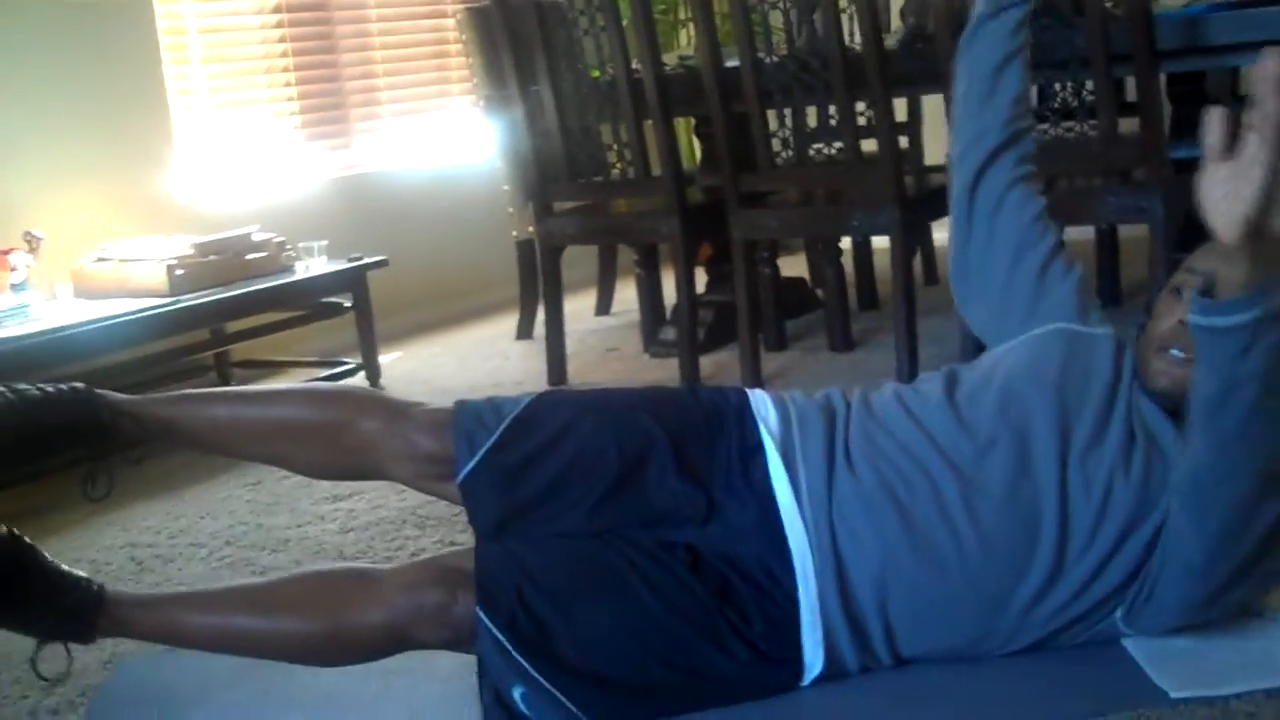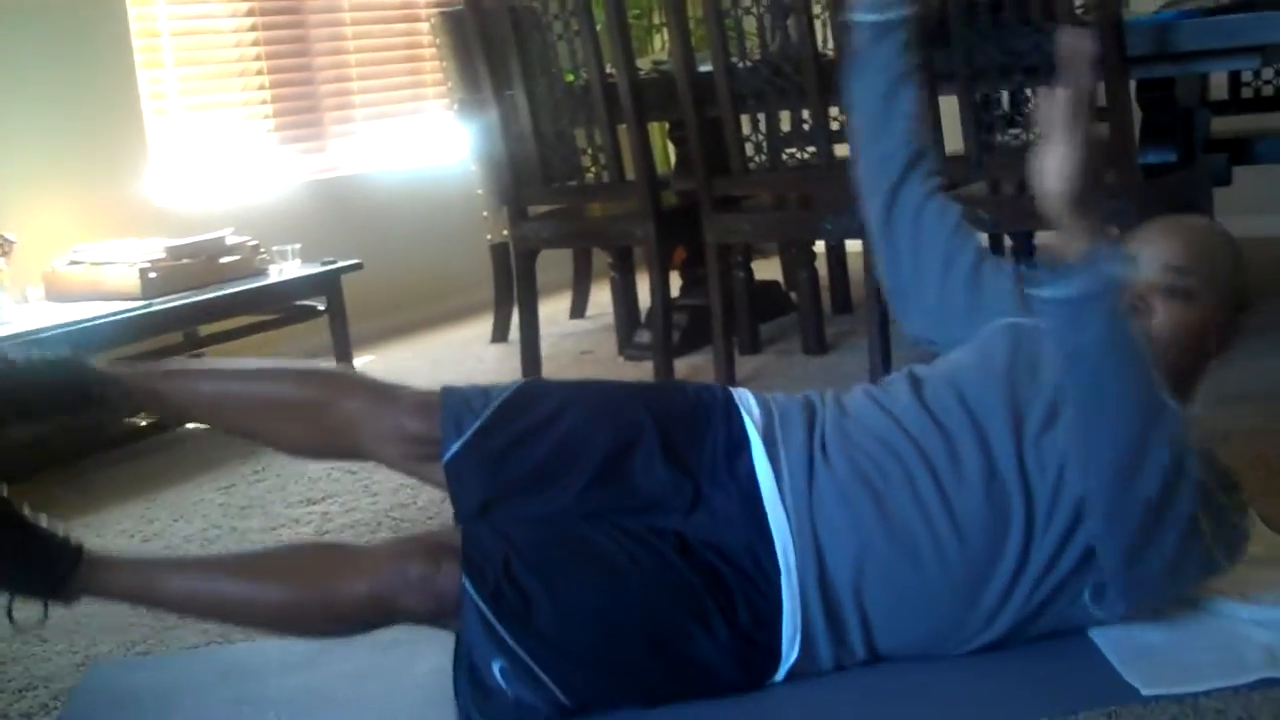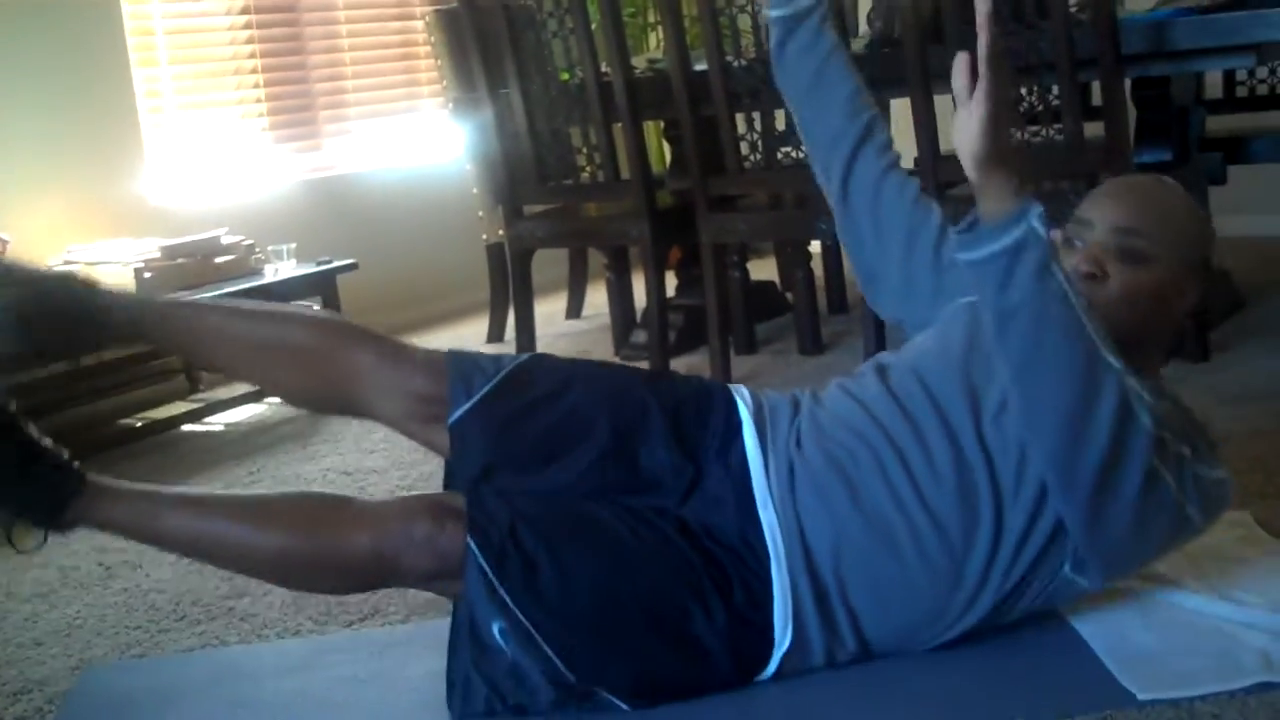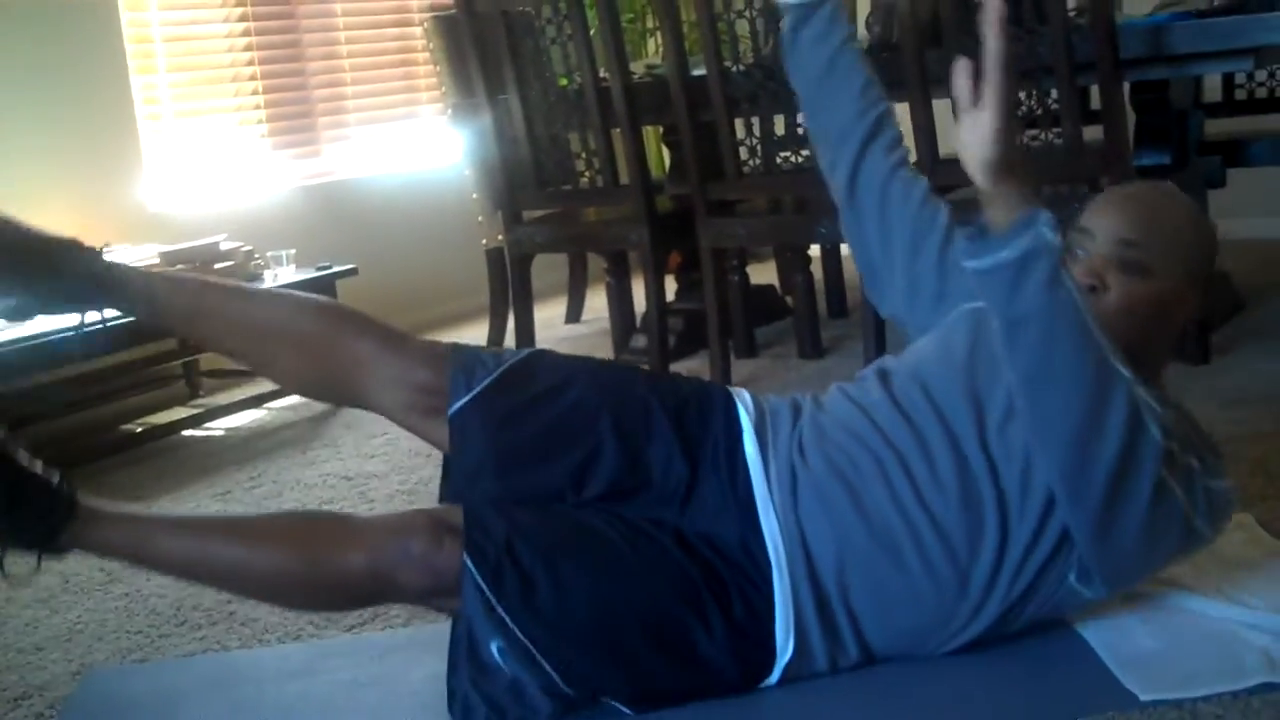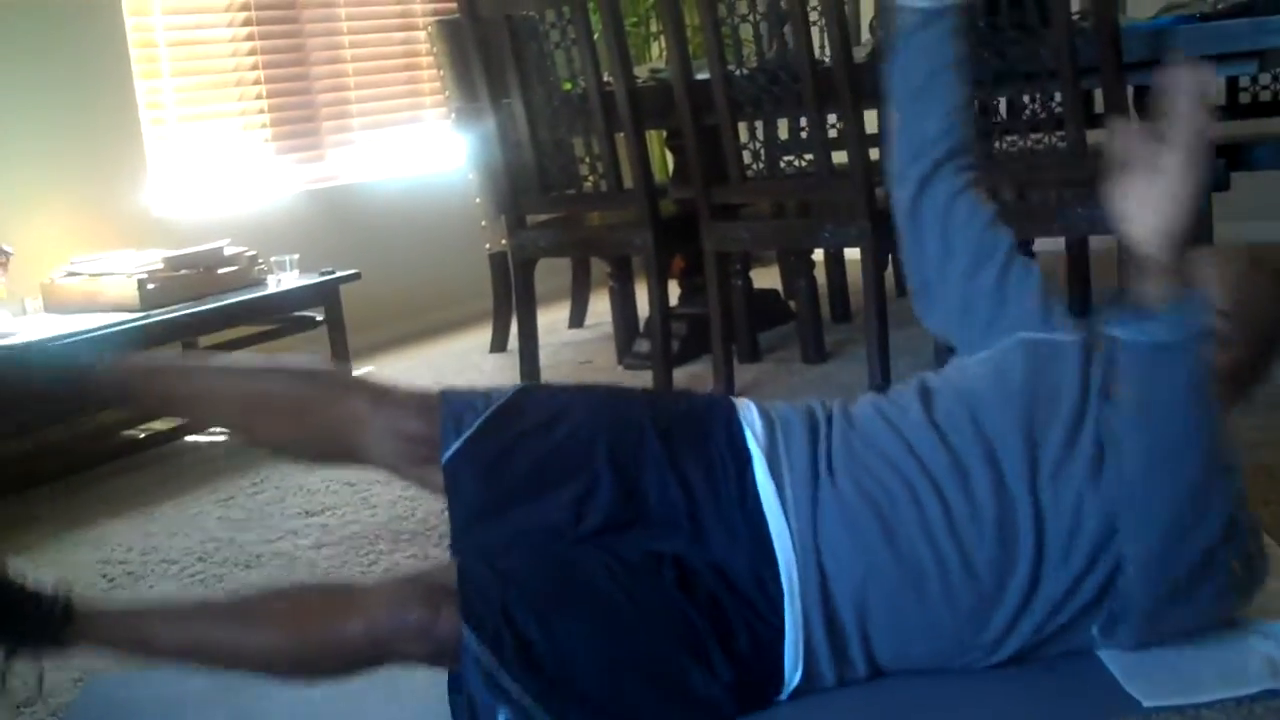
dt=0.2s
person 1, frame 1
right shoulder: (1073, 335)
right elbow: (991, 178)
left hip: (782, 603)
right hip: (760, 448)
left knee: (426, 601)
right knee: (402, 434)
right ankle: (103, 407)
person 1, frame 2
left shoulder: (1184, 516)
right shoulder: (1031, 327)
left elbow: (1120, 457)
right elbow: (903, 195)
left wrist: (1071, 228)
left hip: (761, 595)
right hip: (736, 445)
left knee: (410, 576)
right knee: (390, 416)
person 1, frame 3
left shoulder: (1162, 481)
right shoulder: (987, 293)
left elbow: (1072, 419)
right elbow: (858, 166)
left wrist: (996, 183)
left hip: (753, 589)
right hip: (731, 444)
left knee: (413, 536)
right knee: (392, 374)
person 1, frame 4
left shoulder: (1164, 490)
right shoulder: (990, 299)
left elbow: (1078, 426)
right elbow: (867, 163)
left wrist: (1002, 195)
left hip: (753, 599)
right hip: (731, 449)
left knee: (408, 553)
right knee: (391, 364)
person 1, frame 5
right shoulder: (1053, 333)
left elbow: (1161, 487)
right elbow: (933, 182)
left wrist: (1164, 267)
left hip: (761, 617)
right hip: (745, 460)
left knee: (401, 614)
right knee: (382, 420)
